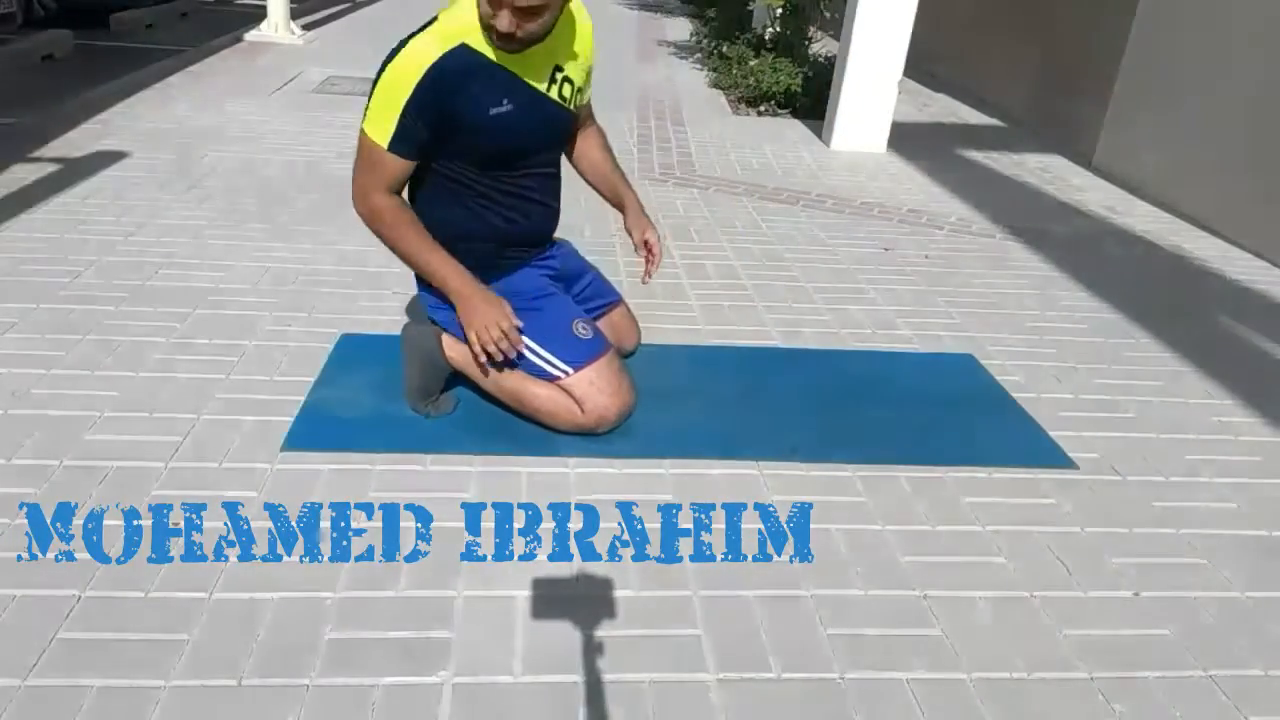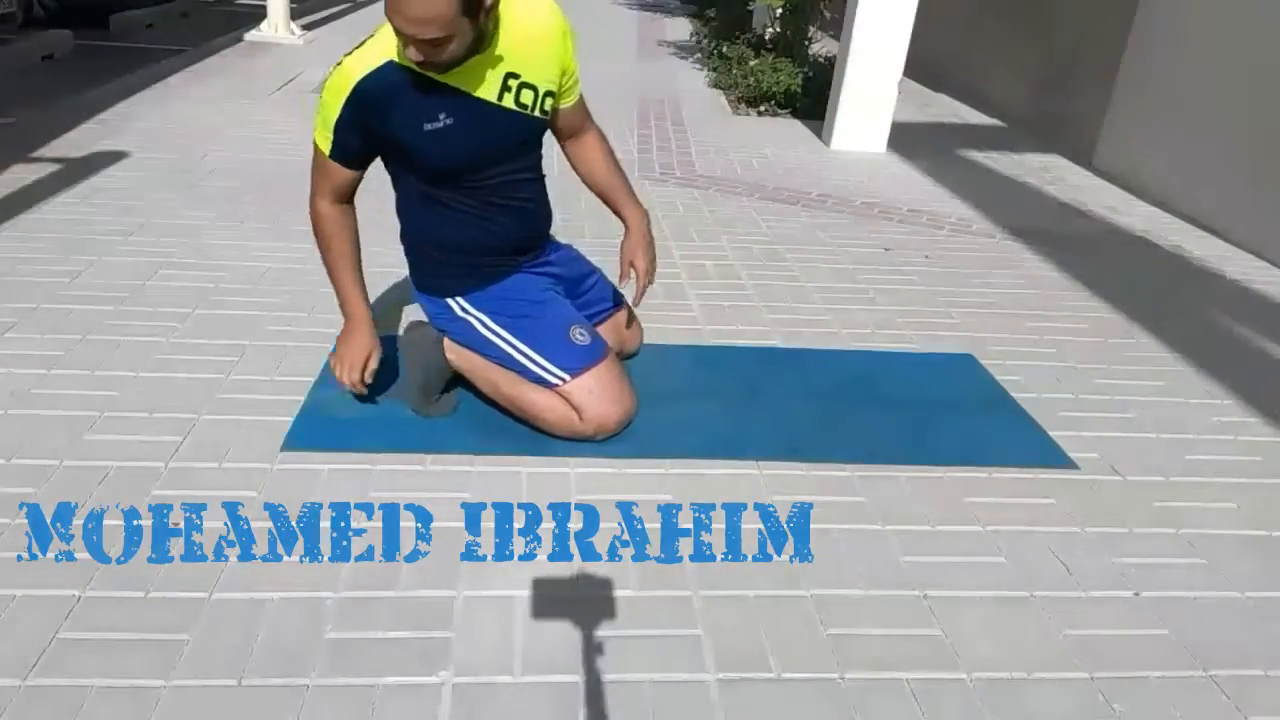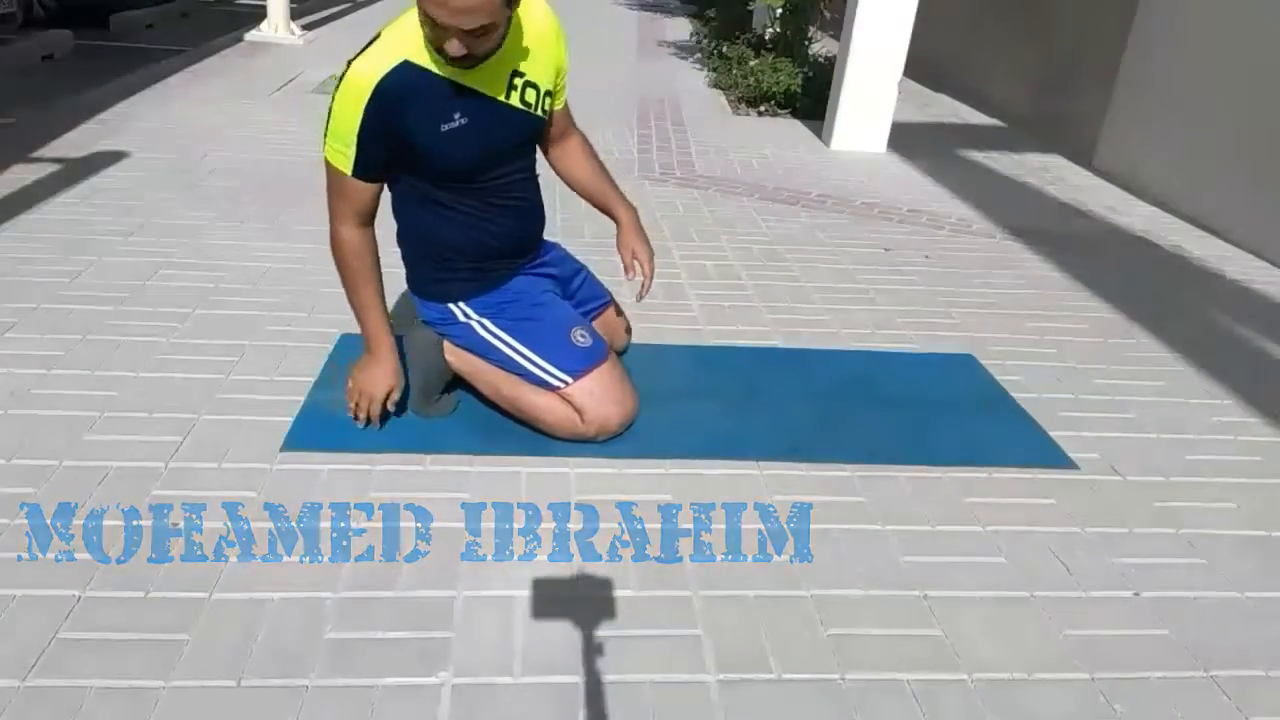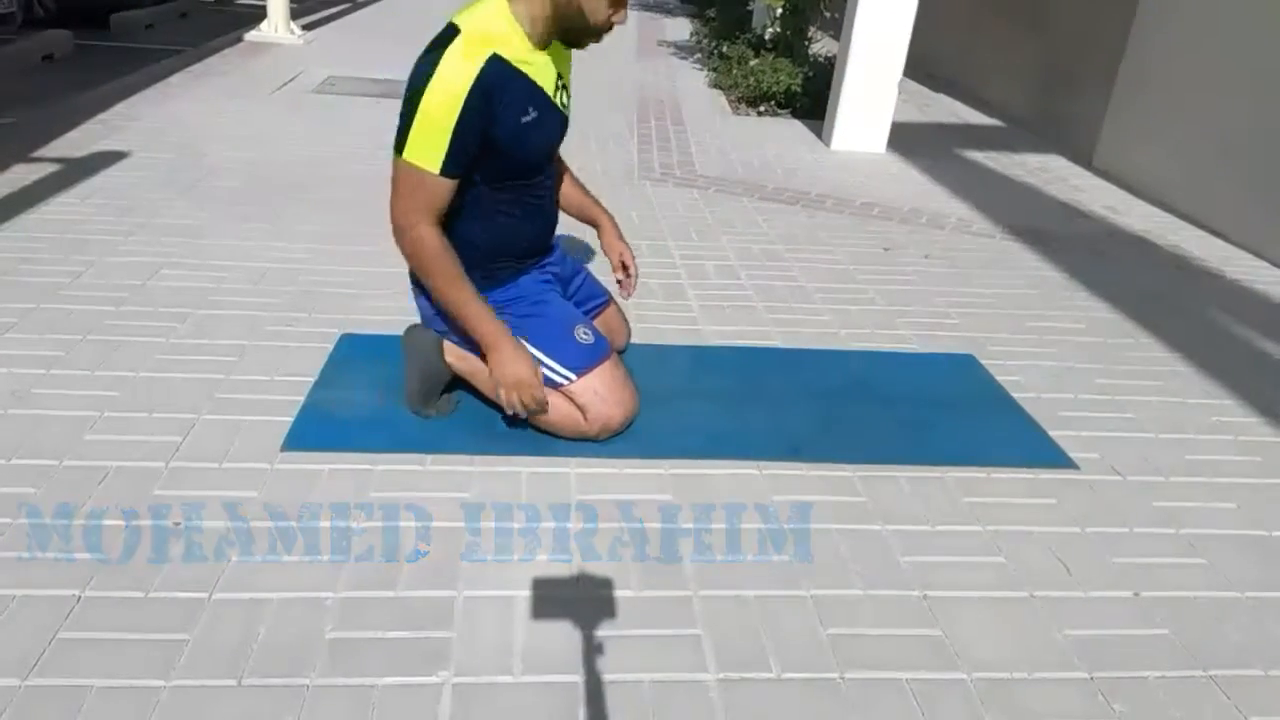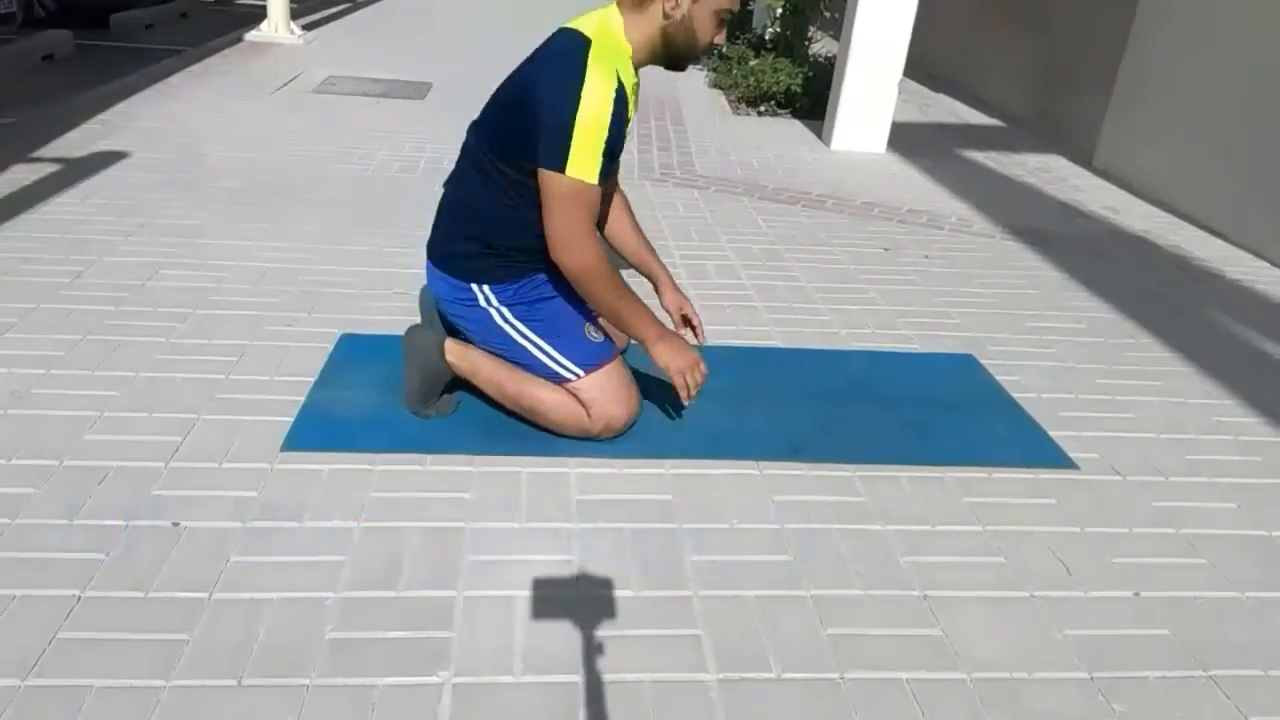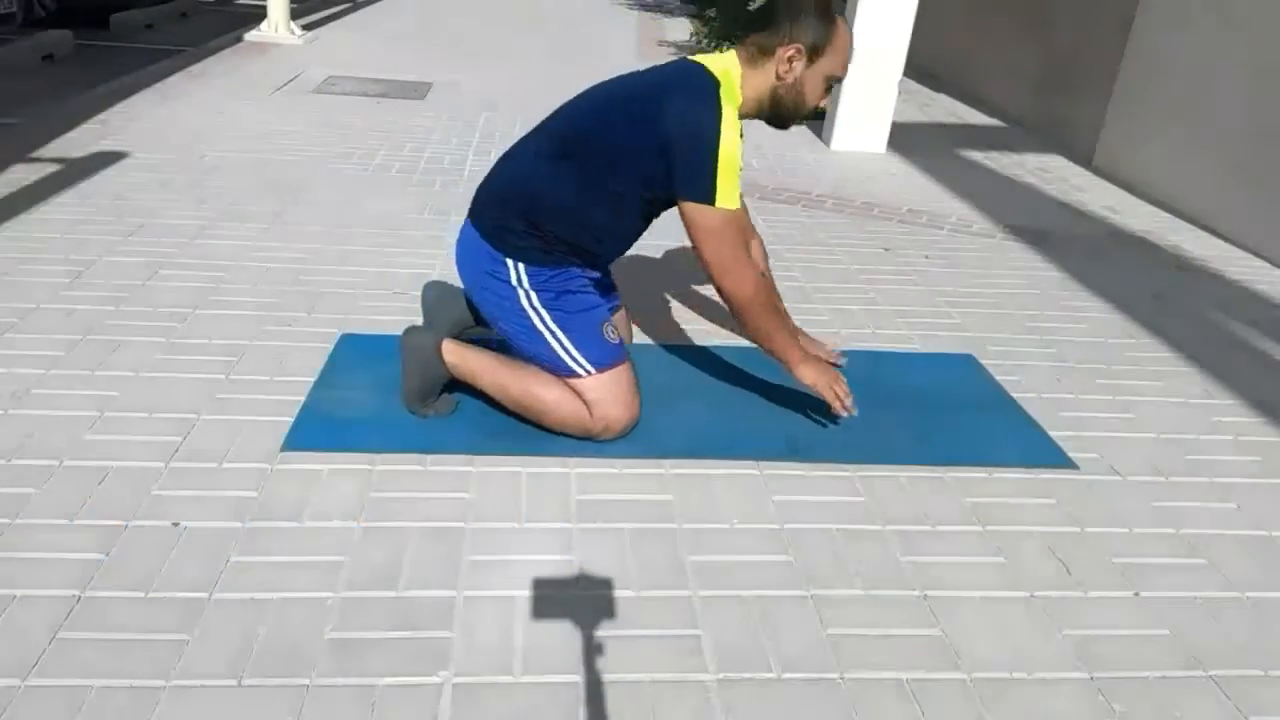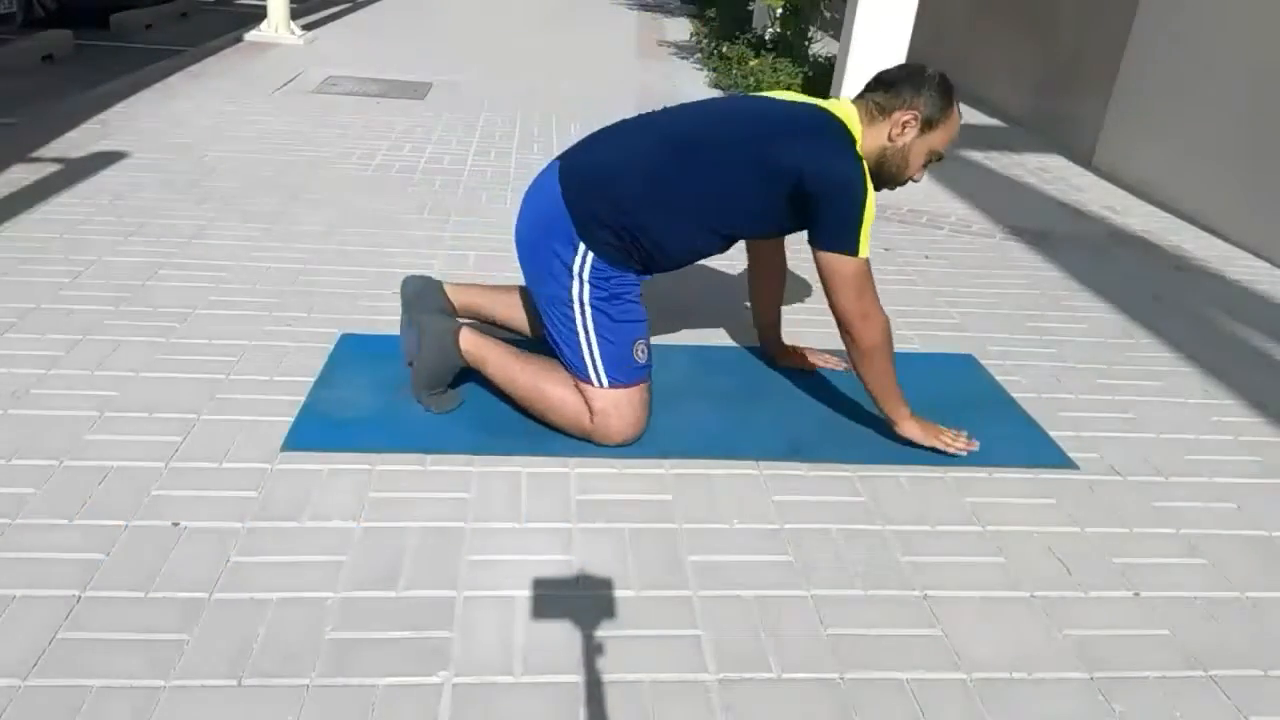
dt=0.3s
person 1, frame 1
right shoulder: (428, 64)
right elbow: (374, 195)
left wrist: (632, 208)
right wrist: (466, 295)
left hip: (539, 250)
right hip: (478, 274)
left knee: (622, 335)
right knee: (608, 403)
left ankle: (477, 335)
right ankle: (449, 348)
person 1, frame 2
right shoulder: (365, 82)
left elbow: (579, 133)
right elbow: (330, 201)
left wrist: (634, 219)
right wrist: (359, 321)
left hip: (542, 252)
right hip: (469, 284)
left knee: (625, 336)
right knee: (609, 411)
left ankle: (475, 340)
right ankle: (451, 350)
person 1, frame 3
right shoulder: (375, 83)
right elbow: (351, 224)
left wrist: (624, 214)
right wrist: (381, 348)
left hip: (535, 254)
right hip: (468, 289)
left knee: (614, 334)
right knee: (611, 411)
left ankle: (469, 341)
right ankle: (449, 352)
person 1, frame 4
left shoulder: (553, 39)
right shoulder: (463, 68)
right elbow: (415, 226)
left wrist: (604, 222)
right wrist: (499, 344)
right hip: (480, 284)
left knee: (614, 335)
right knee: (611, 409)
left ankle: (468, 328)
right ankle: (451, 351)
person 1, frame 5
left shoulder: (613, 60)
right shoulder: (585, 78)
left elbow: (606, 200)
right elbow: (572, 246)
left wrist: (666, 285)
right wrist: (657, 339)
left hip: (525, 254)
right hip: (485, 275)
left knee: (610, 336)
right knee: (612, 409)
left ankle: (457, 318)
right ankle: (448, 353)
person 1, frame 6
left shoulder: (709, 93)
right shoulder: (704, 112)
left elbow: (739, 237)
right elbow: (733, 273)
left wrist: (790, 332)
right wrist: (798, 361)
left hip: (548, 241)
right hip: (514, 256)
left knee: (617, 335)
right knee: (612, 412)
left ankle: (471, 306)
right ankle: (447, 353)
person 1, frame 7
left shoulder: (812, 128)
right shoulder: (838, 166)
left elbow: (763, 244)
right elbow: (859, 318)
left wrist: (774, 344)
right wrist: (901, 418)
left hip: (567, 196)
right hip: (579, 231)
left knee: (580, 322)
right knee: (615, 421)
left ankle: (442, 302)
right ankle: (461, 344)
